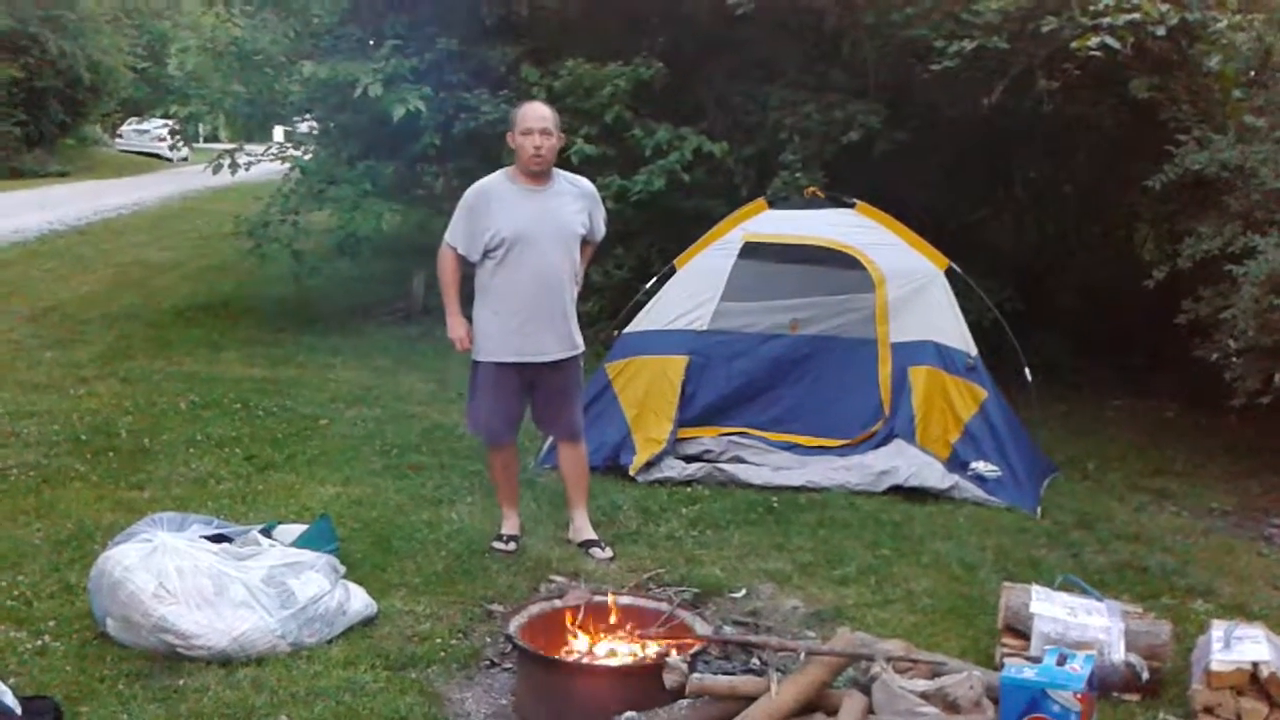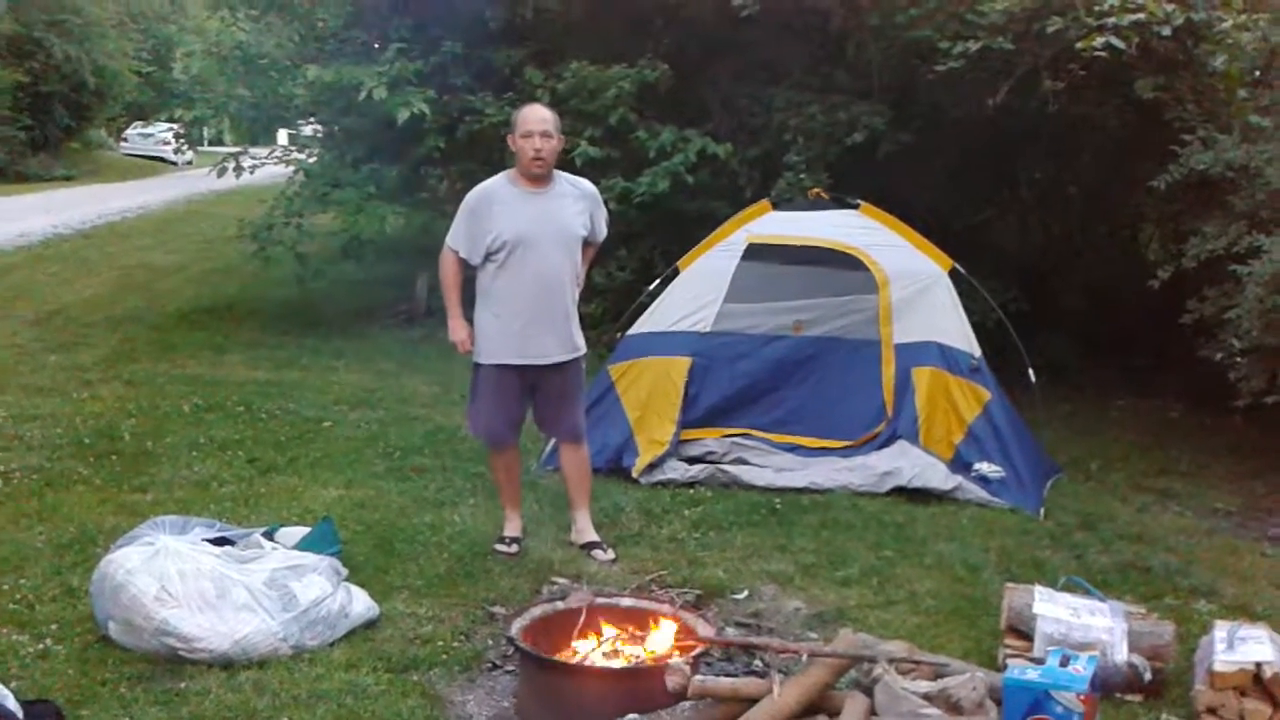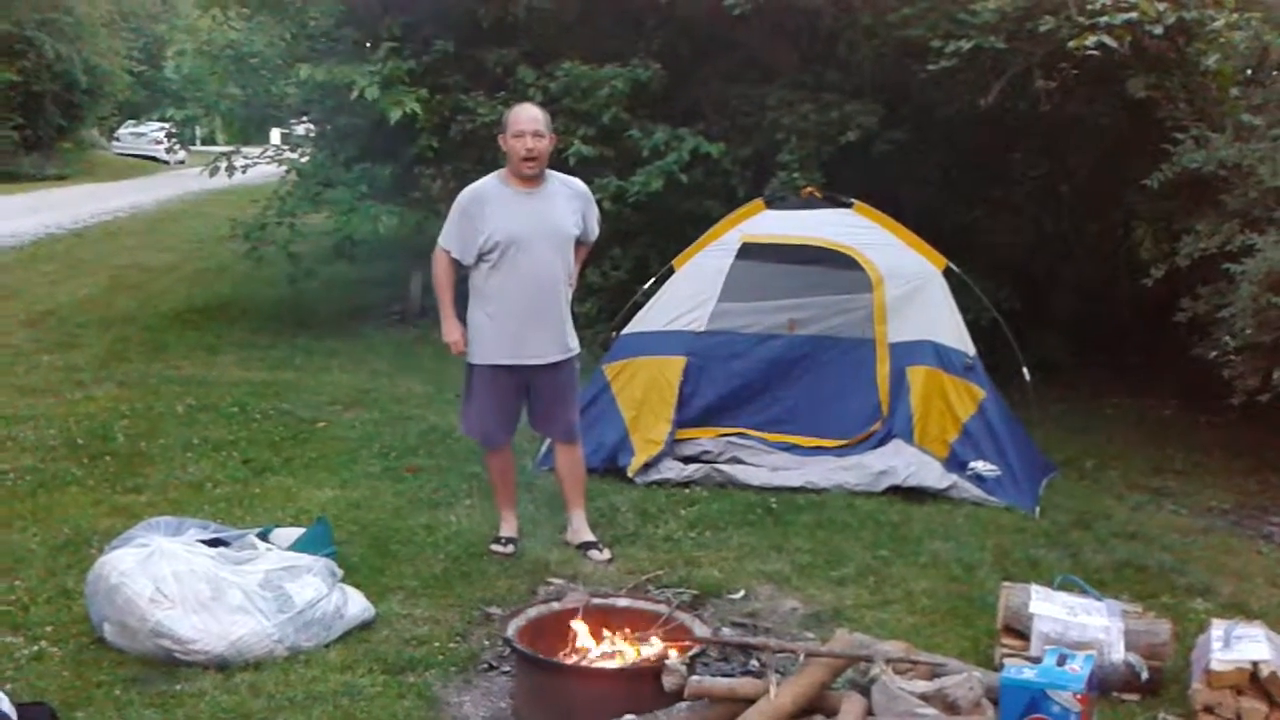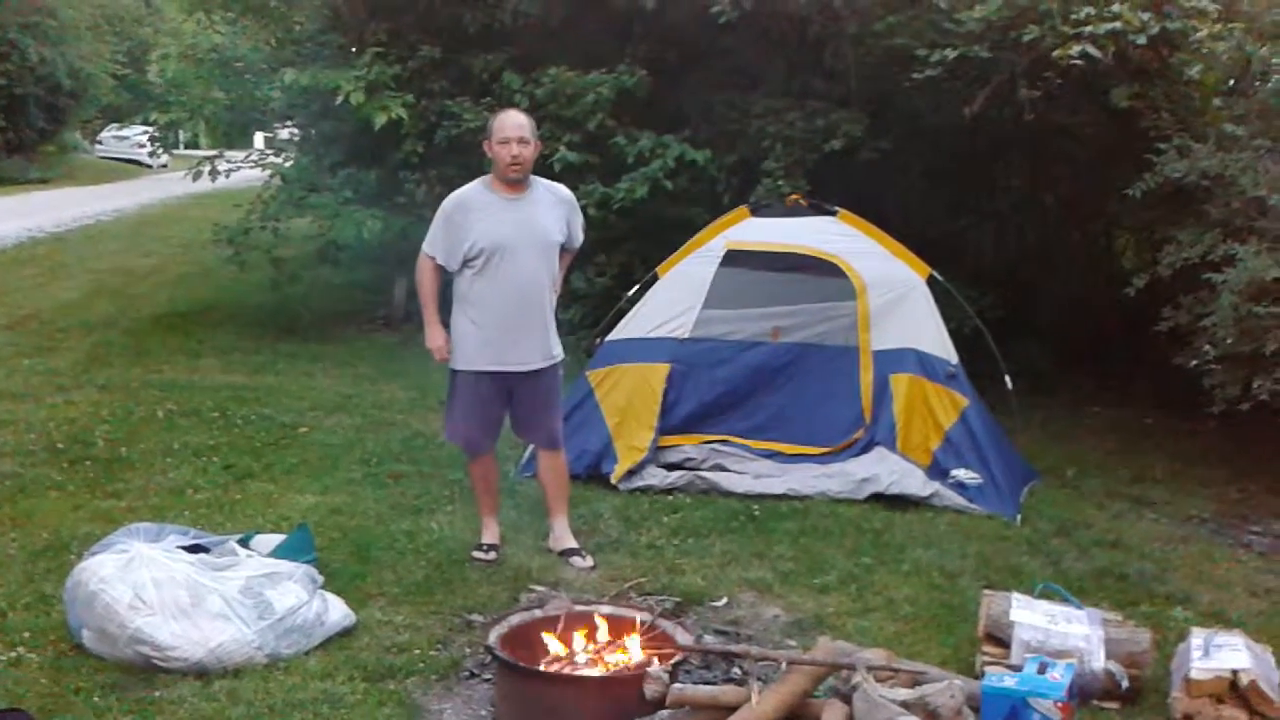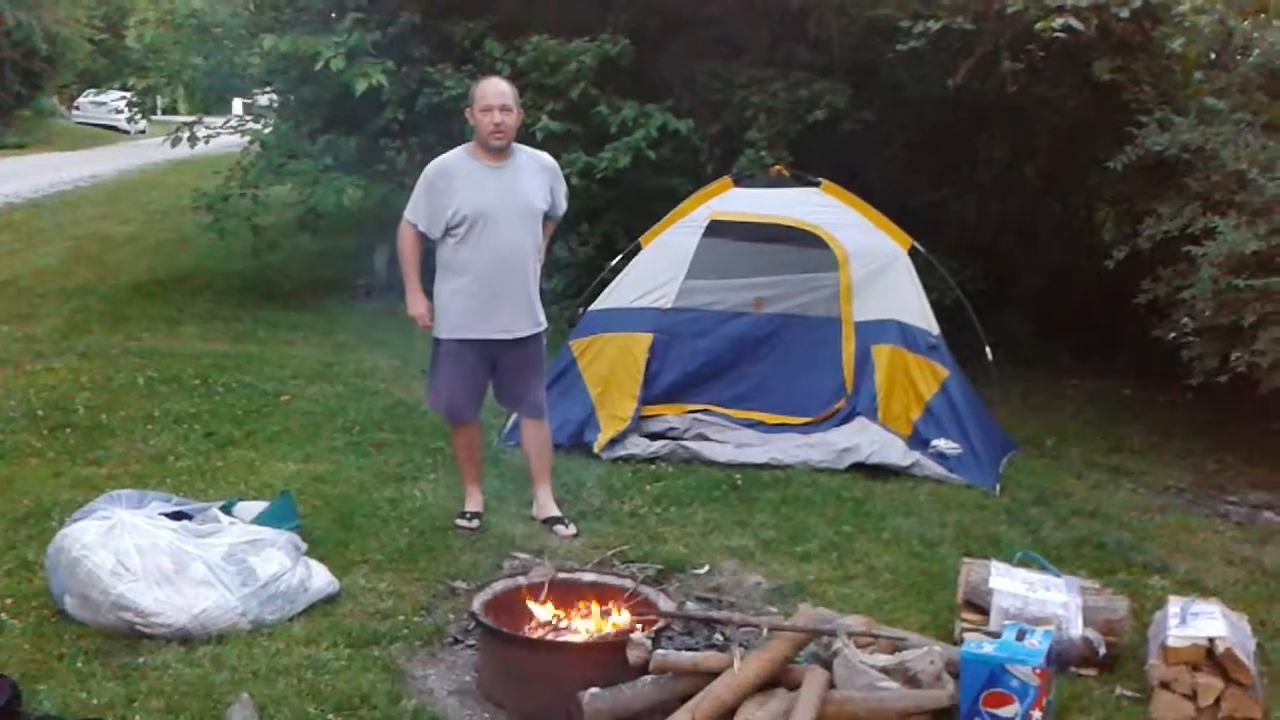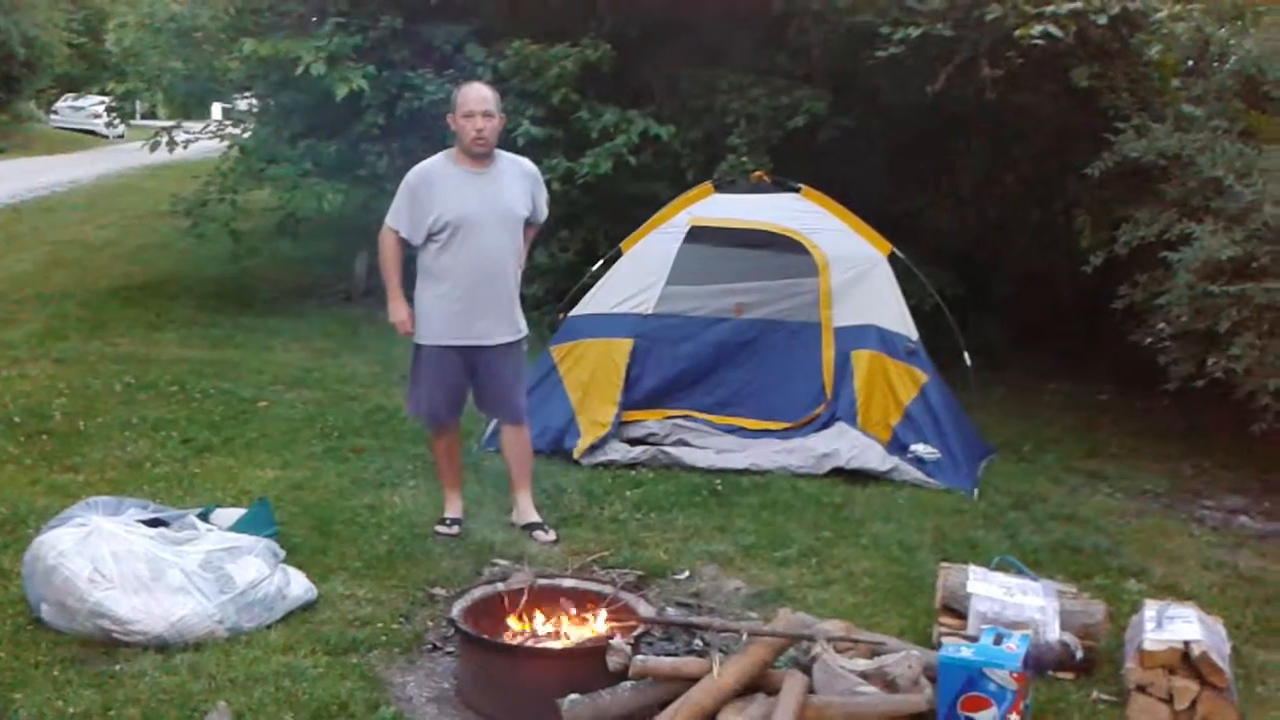
dt=0.3s
person 1, frame 1
left shoulder: (582, 192)
right shoulder: (484, 194)
right elbow: (449, 253)
right wrist: (454, 316)
left hip: (561, 342)
right hip: (499, 345)
left knee: (570, 432)
right knee: (499, 436)
left ankle: (580, 523)
right ankle: (509, 519)
person 1, frame 2
left shoulder: (583, 193)
right shoulder: (485, 197)
right elbow: (451, 257)
right wrist: (455, 319)
left hip: (563, 344)
right hip: (500, 347)
left knee: (572, 434)
right knee: (501, 438)
left ankle: (582, 525)
right ankle: (512, 521)
person 1, frame 3
left shoulder: (574, 193)
right shoulder: (477, 198)
right elbow: (443, 257)
right wrist: (448, 319)
left hip: (556, 344)
right hip: (493, 347)
left knee: (566, 433)
right knee: (495, 438)
left ankle: (578, 524)
right ankle: (507, 522)
person 1, frame 4
left shoulder: (559, 199)
right shoulder: (462, 204)
right elbow: (428, 263)
right wrist: (432, 325)
left hip: (540, 351)
right hip: (477, 353)
left knee: (550, 440)
right knee: (478, 444)
left ankle: (560, 531)
right ankle: (489, 528)
person 1, frame 5
left shoulder: (543, 167)
right shoulder: (444, 171)
right elbow: (409, 230)
right wrist: (414, 293)
left hip: (524, 318)
right hip: (461, 322)
left knee: (534, 408)
right knee: (462, 412)
left ankle: (544, 499)
right ankle: (472, 496)
person 1, frame 6
left shoulder: (524, 173)
right shoulder: (426, 177)
right elbow: (391, 236)
right wrist: (396, 300)
left hip: (504, 325)
right hip: (442, 328)
left knee: (514, 414)
right knee: (442, 419)
left ankle: (524, 506)
right ankle: (452, 503)
